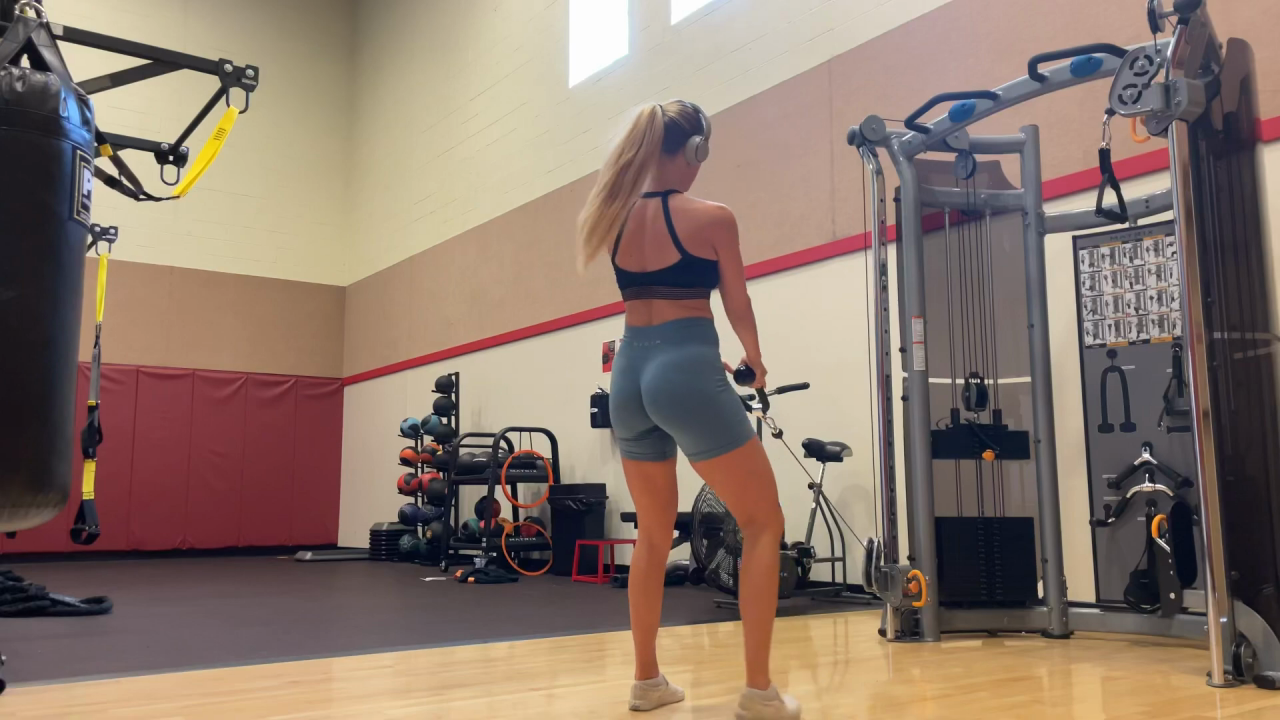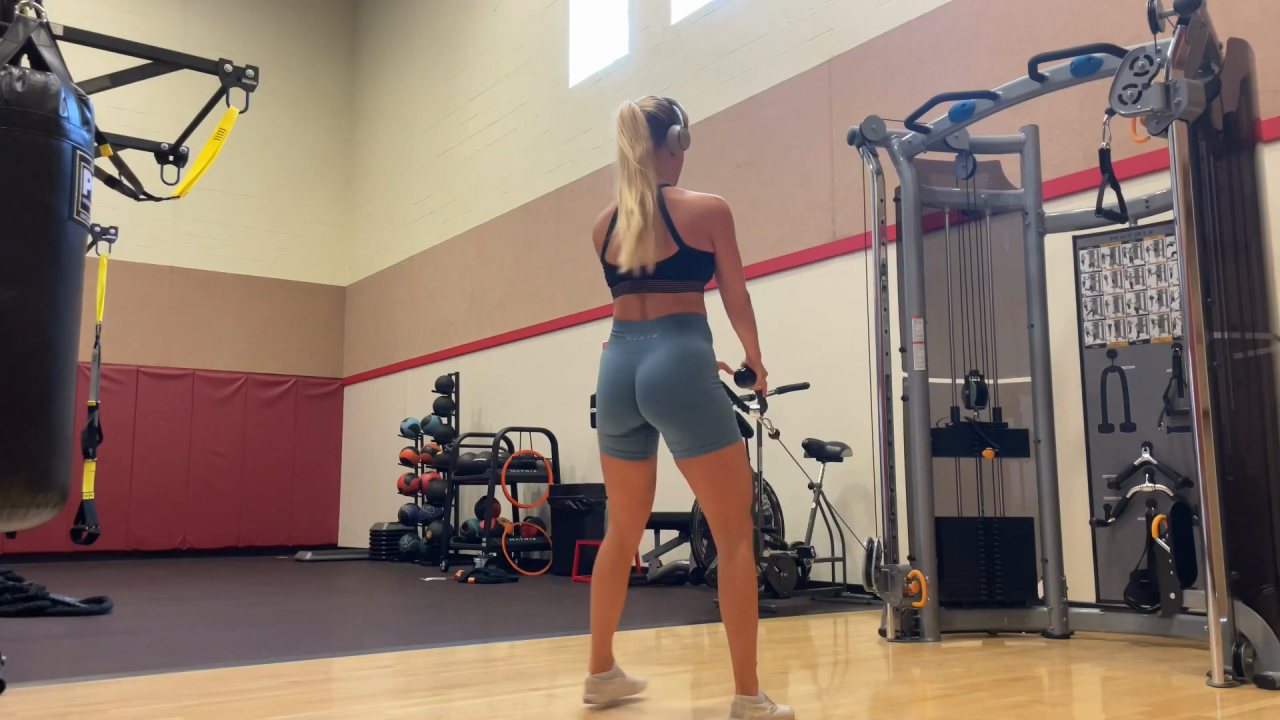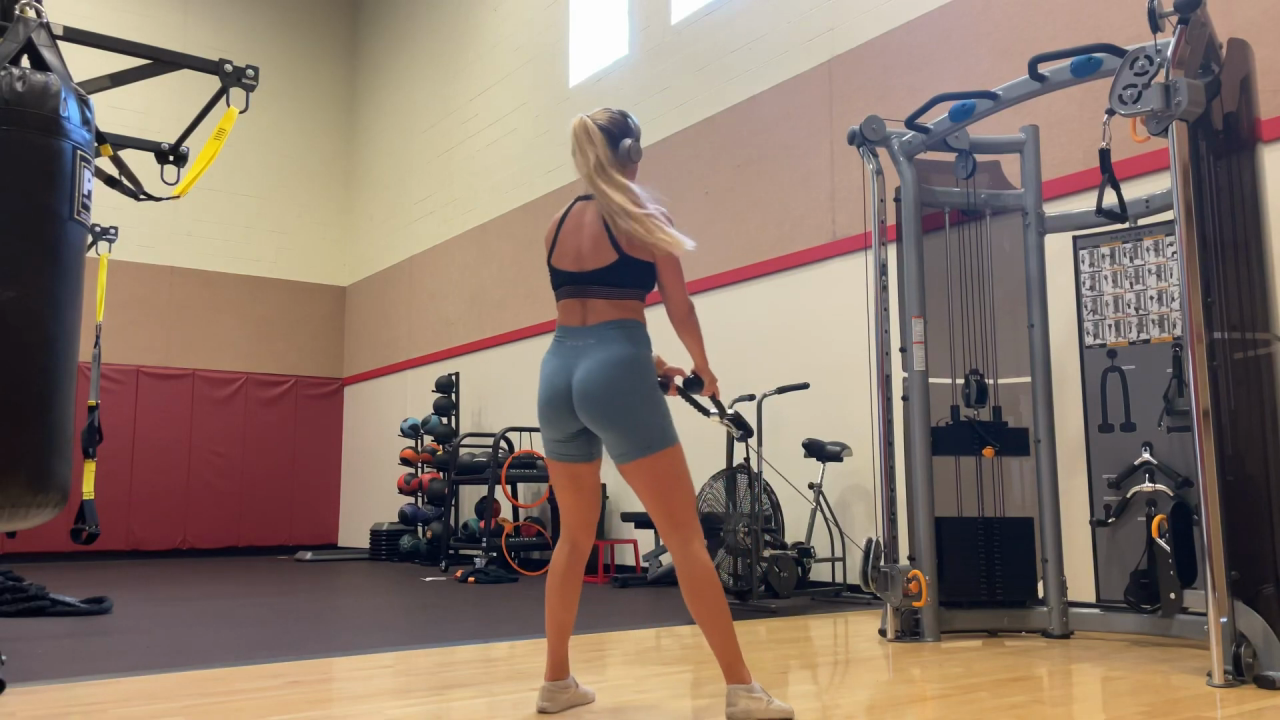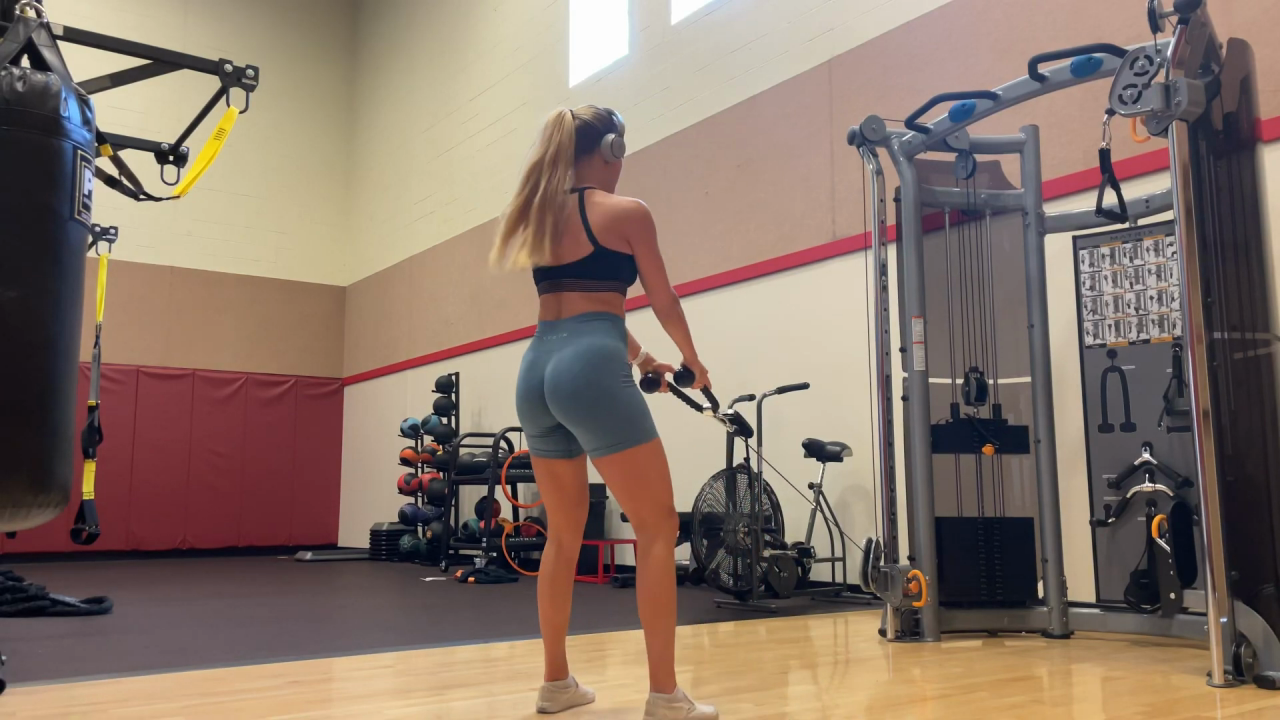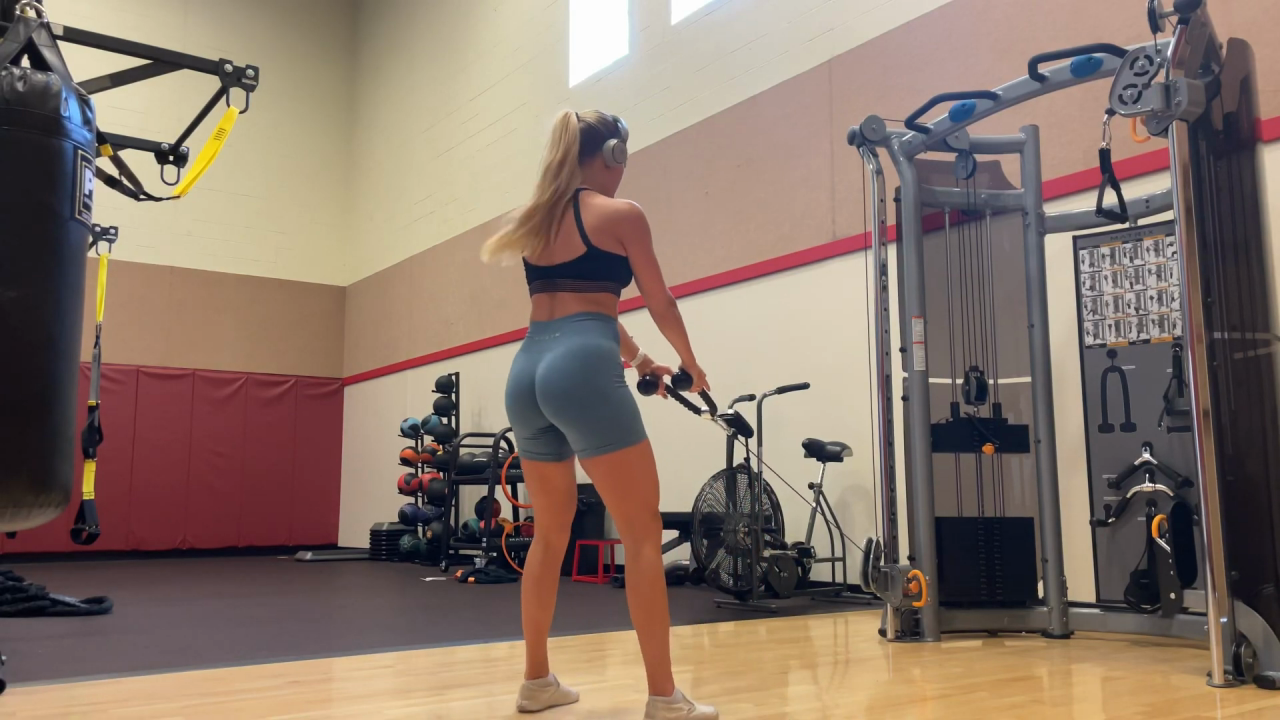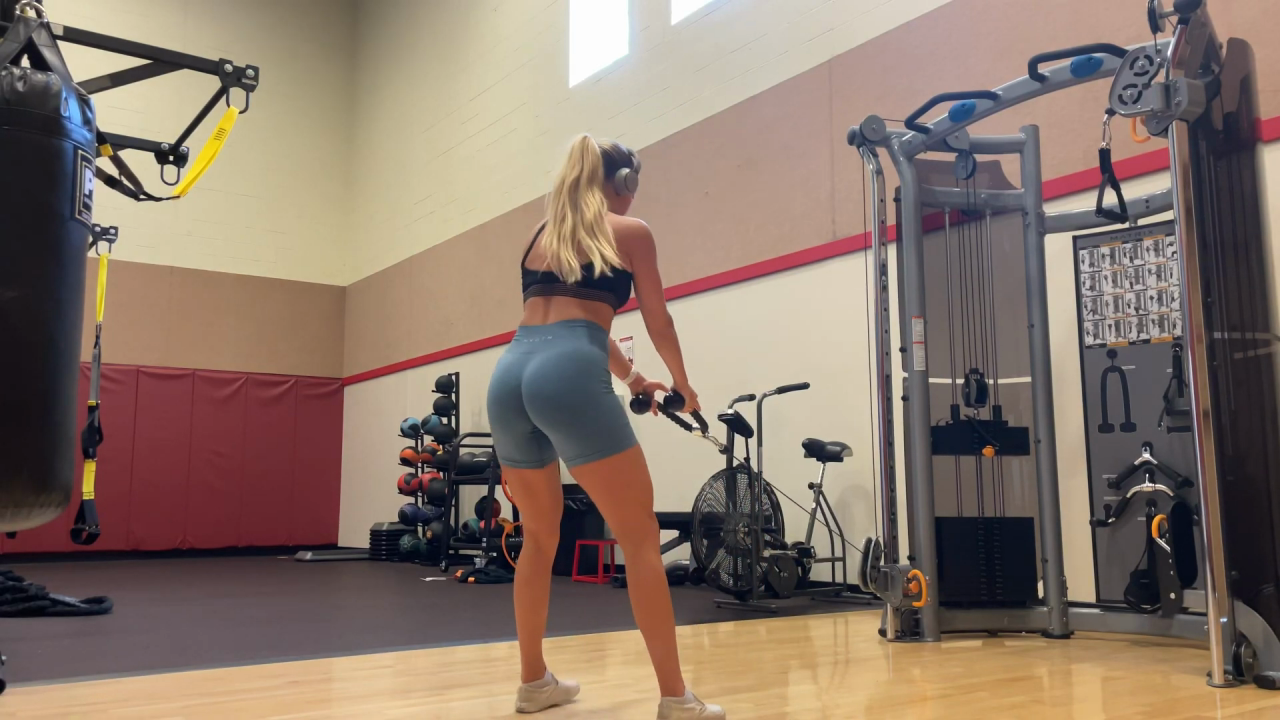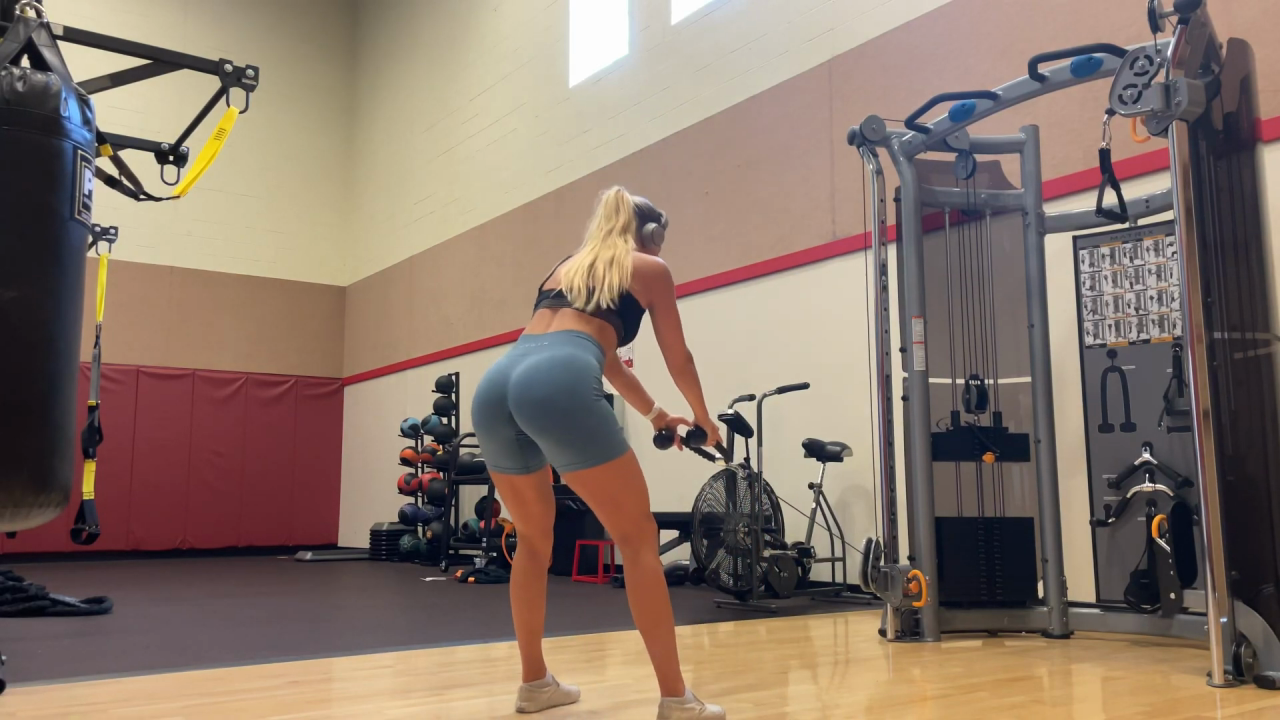
dt=0.3s
person 1, frame 1
left shoulder: (612, 218)
right shoulder: (712, 218)
right elbow: (737, 308)
right wrist: (754, 362)
left hip: (630, 374)
right hip: (689, 378)
left knee: (655, 535)
right knee: (763, 525)
person 1, frame 2
left shoulder: (606, 222)
right shoulder: (707, 209)
right elbow: (736, 301)
right wrist: (755, 362)
left hip: (619, 368)
right hip: (678, 370)
left knee: (622, 532)
right knee: (734, 536)
person 1, frame 3
left shoulder: (556, 226)
right shoulder: (648, 222)
right elbow: (680, 309)
right wrist: (702, 368)
left hip: (558, 374)
right hip: (615, 377)
left knee: (574, 536)
right knee: (685, 535)
person 1, frame 4
left shoulder: (537, 216)
right shoulder: (627, 212)
right elbow: (664, 301)
left wrist: (642, 357)
right wrist: (692, 359)
left hip: (537, 370)
right hip: (592, 372)
left knee: (565, 532)
right knee: (657, 529)
person 1, frame 5
left shoulder: (540, 220)
right shoulder: (621, 214)
right elbow: (659, 303)
left wrist: (637, 358)
right wrist: (689, 364)
left hip: (527, 372)
right hip: (582, 374)
left knee: (550, 533)
right knee: (642, 535)
person 1, frame 6
left shoulder: (543, 232)
right shoulder: (630, 231)
right elbow: (658, 322)
left wrist: (632, 376)
right wrist: (681, 383)
left hip: (509, 378)
right hip: (569, 380)
left knee: (539, 537)
right knee: (639, 537)
person 1, frame 7
left shoulder: (568, 267)
right shoulder: (649, 268)
right elbow: (677, 357)
left wrist: (654, 413)
right wrist: (703, 418)
left hip: (495, 386)
right hip: (558, 389)
left knee: (534, 541)
right knee: (637, 539)
